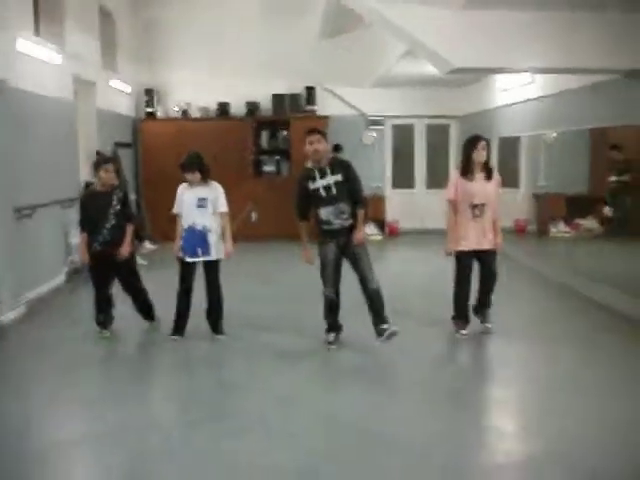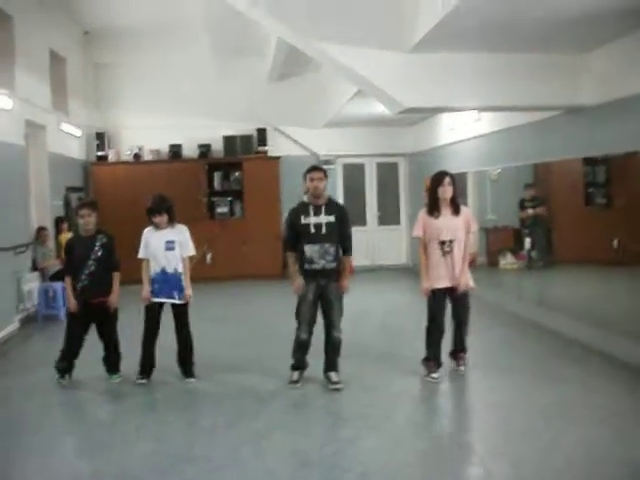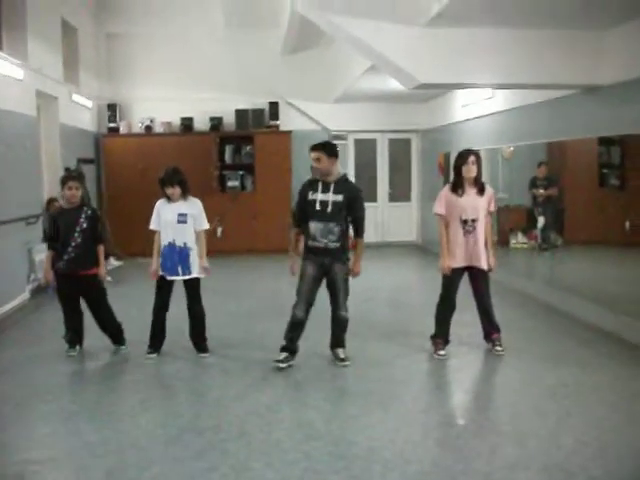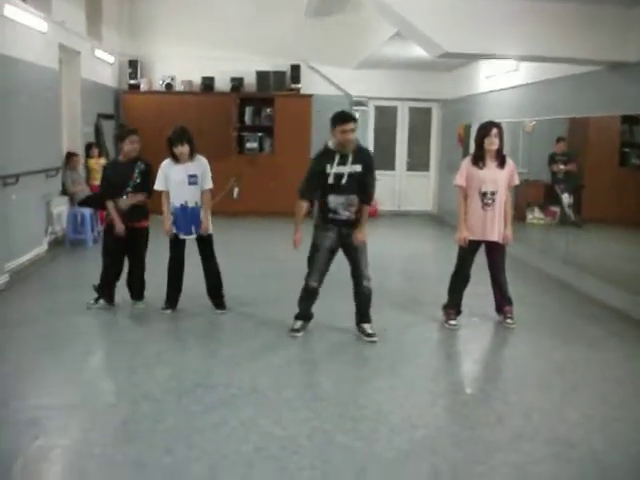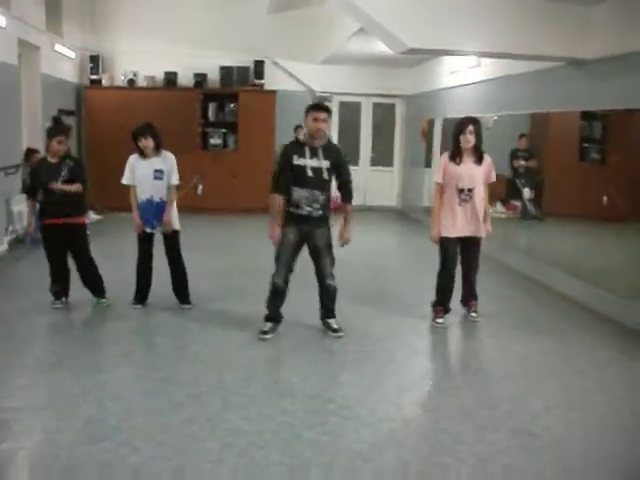
dt=1s
person 1, frame 1
left shoulder: (343, 167)
right shoulder: (305, 178)
left elbow: (359, 200)
right elbow: (303, 216)
left wrist: (360, 228)
right wrist: (305, 247)
left hip: (351, 233)
right hip: (328, 240)
left knee: (369, 278)
right knee: (330, 288)
left ankle: (381, 324)
right ankle: (333, 329)
person 1, frame 2
left shoulder: (338, 211)
right shoulder: (297, 213)
left elbow: (346, 247)
right elbow: (290, 248)
left wrist: (346, 276)
right wrist: (295, 276)
left hip: (333, 278)
right hip: (308, 279)
left knee: (334, 327)
right knee: (304, 327)
left ankle: (331, 370)
right ankle: (298, 367)
person 1, frame 3
left shoulder: (350, 190)
right shoulder: (308, 187)
left elbow: (358, 228)
right elbow: (297, 223)
left wrist: (357, 259)
right wrist: (293, 254)
left hip: (338, 258)
right hip: (311, 257)
left knee: (340, 306)
right knee: (301, 305)
left ankle: (338, 346)
right ankle: (289, 350)
person 1, frame 4
left shoulder: (365, 156)
right shoulder: (322, 158)
left elbow: (367, 196)
right elbow: (306, 194)
left wrist: (362, 227)
right wrist: (298, 228)
left hip: (353, 226)
right hip: (326, 226)
left knee: (362, 276)
right knee: (315, 275)
left ankle: (364, 322)
right ankle: (303, 317)
person 1, frame 5
left shoulder: (334, 153)
right shoulder: (291, 151)
left elbow: (346, 191)
right elbow: (279, 190)
left wrist: (347, 225)
right wrist: (275, 223)
left hip: (319, 224)
right hip: (292, 222)
left knee: (326, 273)
right knee: (281, 272)
left ankle: (328, 317)
right ankle: (272, 318)
person 2, frame 1
left shoulder: (493, 177)
right shoulder: (458, 178)
left elbow: (494, 209)
right elbow: (451, 210)
left wrist: (498, 235)
right wrist: (451, 239)
left hip: (486, 239)
right hip: (464, 239)
left knee: (490, 275)
right knee: (463, 280)
left ankle: (482, 310)
right ankle: (461, 319)
person 2, frame 2
left shoulder: (463, 212)
right shoulder: (425, 215)
left elbow: (468, 245)
right elbow: (422, 249)
left wrist: (464, 273)
right wrist: (424, 278)
left hip: (457, 276)
right hip: (436, 278)
left knee: (462, 317)
right knee: (436, 321)
left ankle: (459, 353)
right ankle: (432, 361)
person 2, frame 3
left shoulder: (486, 192)
right shoulder: (448, 192)
left elbow: (487, 224)
right elbow: (443, 226)
left wrist: (490, 253)
right wrist: (444, 256)
left hip: (478, 256)
right hip: (455, 256)
left knee: (483, 297)
right knee: (447, 298)
left ankle: (493, 335)
right ankle: (440, 339)
person 2, frame 4
left shoulder: (507, 165)
right shoulder: (469, 164)
left elbow: (507, 198)
right elbow: (462, 198)
left wrist: (508, 227)
right wrist: (461, 227)
left hip: (496, 229)
right hip: (472, 229)
left knee: (498, 271)
right knee: (462, 270)
left ankle: (505, 308)
right ankle: (451, 309)
person 2, frame 5
left shoulder: (485, 161)
right shoulder: (447, 160)
left elbow: (485, 193)
right elbow: (438, 193)
left wrist: (487, 220)
right wrist: (435, 224)
left hip: (474, 225)
right hip: (449, 225)
left knee: (471, 266)
right knee: (447, 266)
left ankle: (470, 302)
right ankle: (440, 307)
person 3, frame 1
left shoulder: (214, 189)
right shoulder: (182, 189)
left elbow: (222, 216)
right elbow: (179, 217)
left wrist: (228, 241)
right wrist: (177, 242)
left hip: (210, 246)
right hip: (188, 246)
left knee: (213, 286)
right knee: (184, 287)
left ankle: (216, 325)
right ankle: (179, 326)
person 3, frame 2
left shoulder: (181, 231)
right shoulder: (148, 233)
left elbow: (186, 260)
right elbow: (145, 262)
left wrist: (188, 286)
right wrist: (145, 287)
left hip: (178, 288)
right hip: (156, 289)
left knee: (183, 329)
right knee: (150, 329)
left ankle: (187, 368)
right ankle: (145, 370)
person 3, frame 3
left shoulder: (194, 204)
right shoulder: (160, 205)
left elbow: (200, 234)
right elbow: (157, 235)
left wrist: (203, 259)
right wrist: (155, 261)
left hip: (190, 263)
right hip: (166, 263)
left knee: (194, 304)
right knee: (160, 304)
left ankle: (200, 342)
right ankle: (155, 344)
person 3, frame 4
left shoulder: (201, 163)
right shoulder: (166, 166)
left elbow: (206, 193)
right elbow: (165, 195)
left wrist: (206, 219)
right wrist: (166, 220)
left hip: (199, 220)
right hip: (177, 222)
left knee: (209, 259)
right knee: (175, 261)
left ankle: (217, 298)
right ankle: (171, 300)
person 3, frame 5
left shoulder: (168, 158)
right shoulder: (133, 160)
left elbow: (172, 189)
right elbow: (132, 190)
left wrist: (168, 214)
right wrist: (136, 215)
left hip: (166, 216)
right hip: (144, 218)
left knee: (174, 255)
right knee: (144, 257)
left ankle: (183, 295)
right ankle: (141, 295)
person 4, frame 1
left shoulder: (120, 194)
right shoulder: (88, 198)
left elbow: (129, 221)
right elbow: (84, 227)
left wrist: (127, 244)
right wrist: (84, 250)
left hip: (120, 250)
right hip: (98, 252)
left knee: (134, 285)
right knee: (101, 289)
left ankle: (149, 315)
right ankle: (104, 323)
person 4, frame 2
left shoulder: (106, 239)
right shoulder: (72, 243)
left elbow: (115, 269)
right elbow: (68, 273)
left wrist: (115, 293)
right wrist: (70, 297)
left hip: (104, 298)
right hip: (80, 299)
left knee: (109, 336)
right knee: (73, 336)
left ankle: (113, 369)
right ankle: (64, 370)
person 4, frame 3
left shoulder: (90, 213)
right shoulder: (56, 216)
left elbow: (99, 241)
right elbow: (51, 245)
left wrist: (102, 265)
right wrist: (48, 269)
left hip: (89, 270)
right hip: (65, 272)
left knee: (101, 307)
right knee: (70, 309)
left ankle: (118, 339)
right ankle: (74, 342)
person 4, frame 4
left shoulder: (143, 166)
right shoulder: (110, 168)
left elbow: (147, 193)
right elbow: (107, 198)
left wrist: (129, 201)
right wrist: (117, 220)
left hip: (138, 222)
right hip: (116, 222)
left knee: (137, 261)
right knee: (111, 261)
left ankle: (137, 296)
right ankle: (105, 296)
person 4, frame 5
left shoulder: (74, 163)
right shoulder: (39, 167)
left elbow: (81, 186)
right elbow: (32, 195)
left wrist: (62, 187)
right wrist: (30, 219)
left hip: (74, 220)
right hip: (50, 221)
left knee: (84, 258)
right knee: (56, 260)
left ankle: (99, 292)
right ankle: (60, 294)
